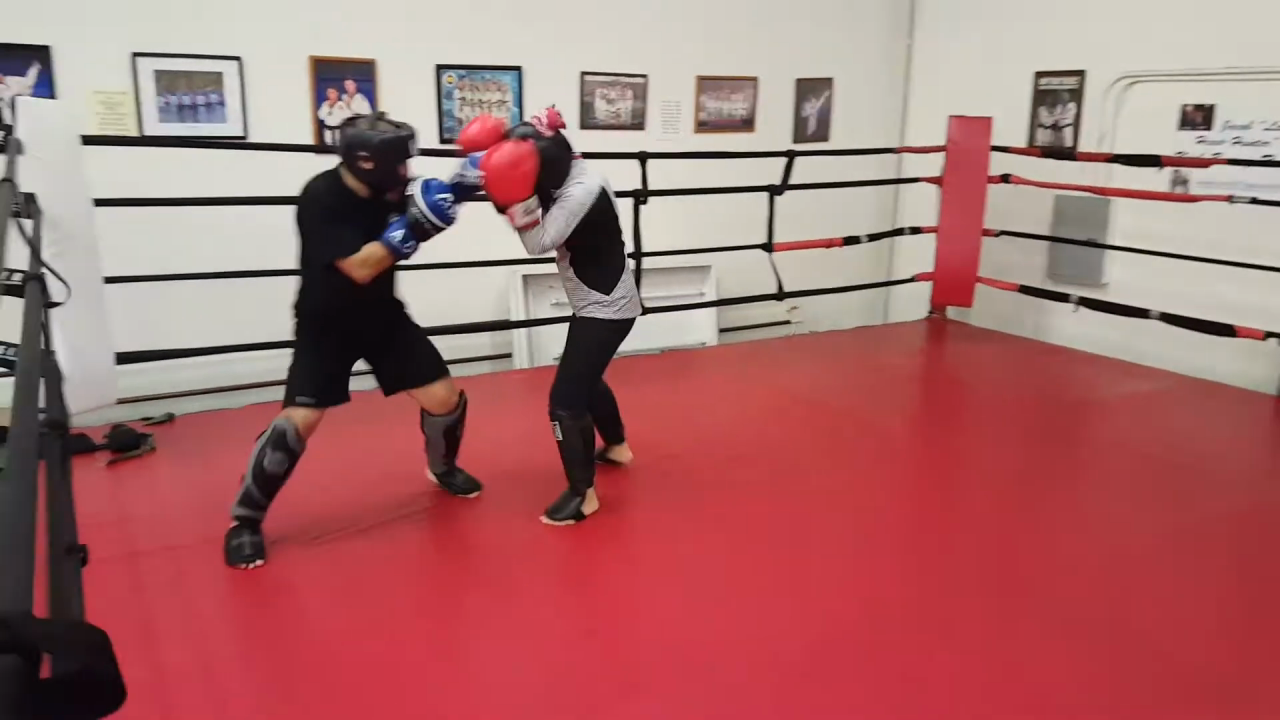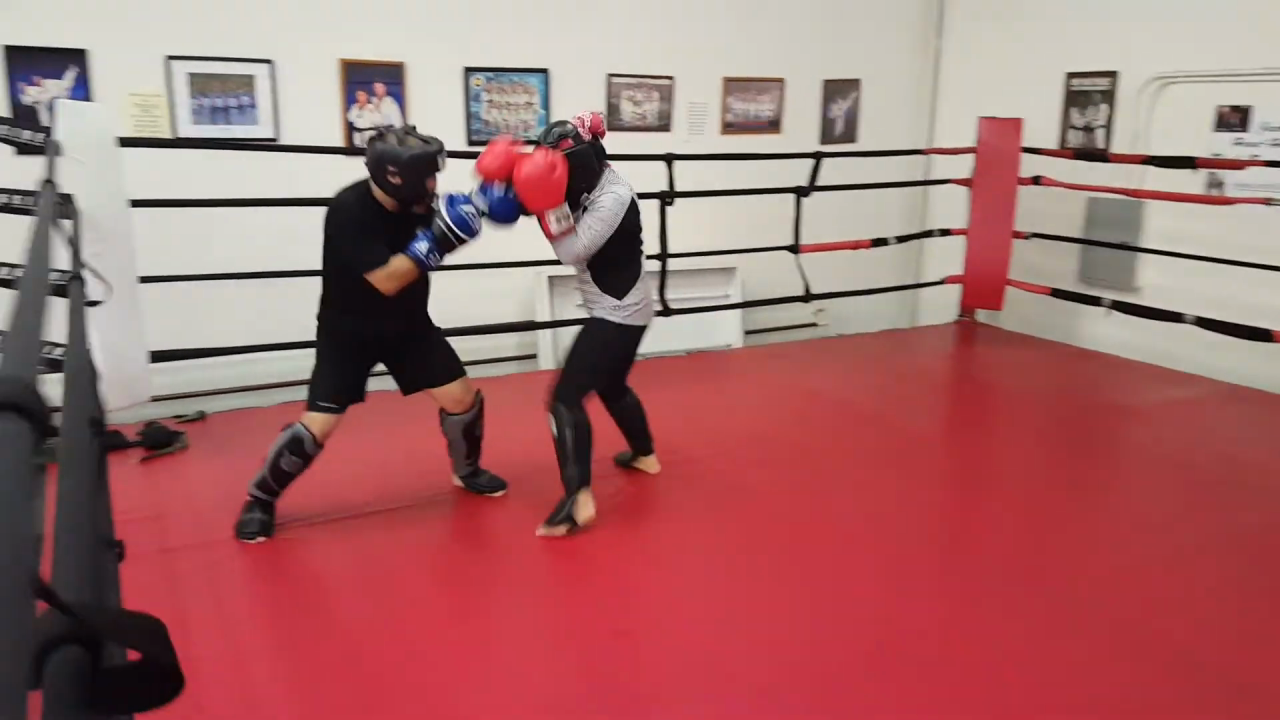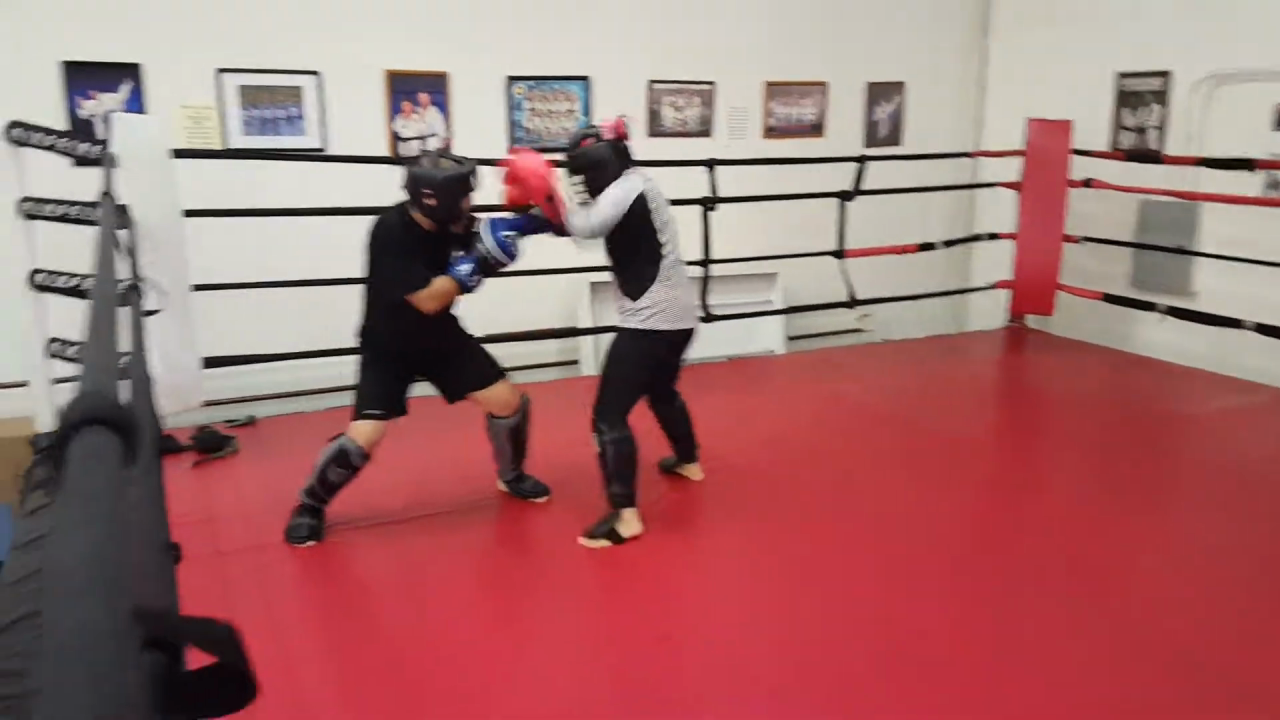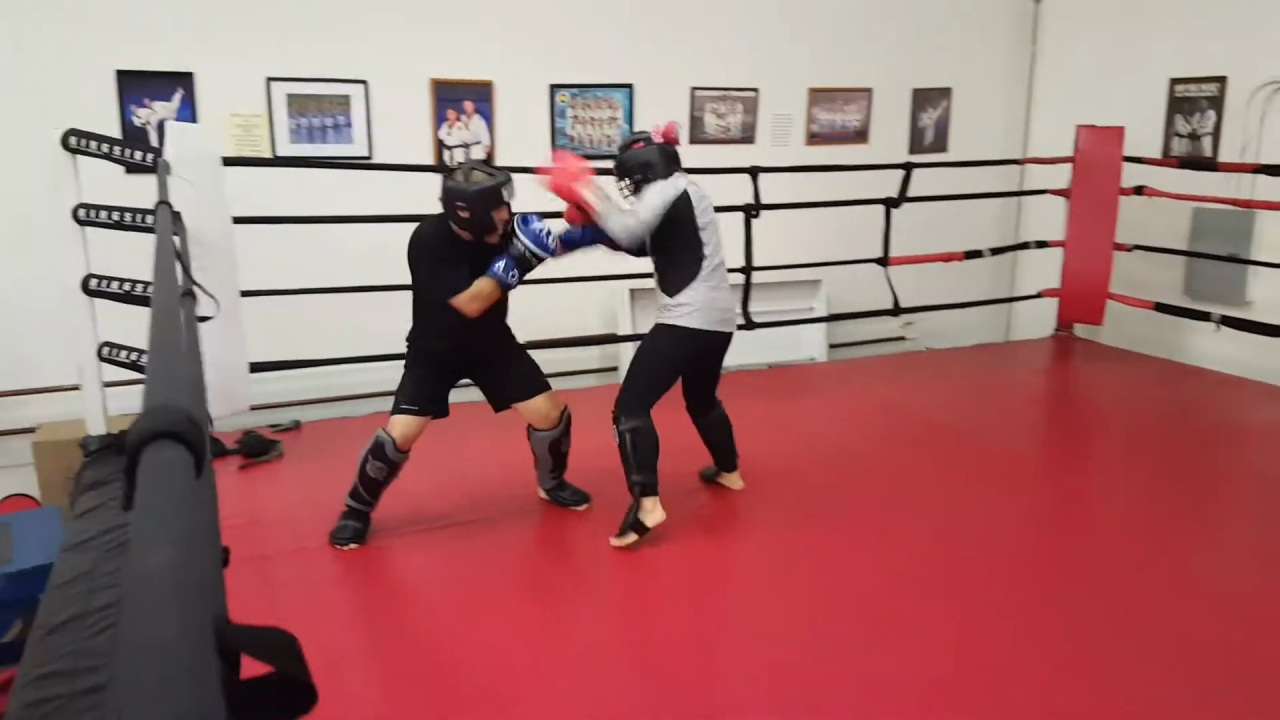
dt=0.2s
person 1, frame 1
left shoulder: (584, 188)
right shoulder: (564, 178)
left elbow: (540, 242)
left wrist: (514, 195)
right wrist: (491, 167)
left hip: (606, 310)
right hip: (596, 305)
left knee: (567, 399)
right knee: (586, 379)
left ankle: (583, 493)
right ankle: (616, 446)
person 1, frame 2
left shoulder: (613, 197)
right shoulder: (589, 184)
left elbow: (572, 251)
right elbow: (533, 195)
left wrist: (548, 203)
right wrist: (514, 180)
left hip: (618, 315)
right hip: (619, 310)
left knee: (565, 399)
right knee: (612, 385)
left ankle: (579, 499)
right ankle: (644, 454)
person 1, frame 3
left shoulder: (626, 189)
right shoulder: (639, 187)
left elbow: (583, 225)
right elbow: (594, 223)
left wrist: (544, 190)
right wrist: (538, 196)
left hip: (649, 320)
right hip: (679, 316)
left knee: (609, 414)
right knee: (661, 391)
left ankle: (624, 514)
right ankle: (688, 460)
person 1, frame 4
left shoulder: (669, 190)
right shoulder: (687, 194)
left elbow: (626, 228)
right elbow: (644, 241)
left wrist: (582, 192)
right wrist: (594, 226)
left hip: (686, 320)
right hip: (719, 319)
left knee: (630, 407)
right knee: (702, 398)
left ankle: (646, 504)
right ankle: (728, 470)
person 2, frame 1
left shoulder: (381, 188)
right shoulder: (321, 199)
left elbow: (417, 202)
right elbow: (359, 267)
left wrist: (462, 184)
right wrist: (413, 226)
left hip: (383, 317)
right hip: (326, 326)
left knee: (446, 398)
right knee: (298, 422)
left ankle: (442, 469)
right ankle: (245, 519)
person 2, frame 2
left shoulder: (411, 199)
right shoulder: (348, 211)
left elbow: (451, 210)
right elbow: (386, 280)
left wrist: (487, 202)
right wrist: (437, 240)
left hip: (406, 324)
right hip: (347, 332)
left knee: (462, 399)
right knee: (317, 427)
left ankle: (466, 470)
right ankle: (261, 500)
person 2, frame 3
left shoulder: (446, 219)
right shoulder: (391, 233)
left elbow: (484, 230)
right elbow: (428, 300)
left wrist: (530, 221)
right wrist: (477, 263)
left hip: (441, 337)
right hip: (389, 347)
left knee: (509, 401)
right knee: (363, 439)
left ankle: (511, 476)
right ankle: (311, 504)
person 2, frame 4
left shoulder: (493, 229)
right shoulder: (429, 241)
left elbow: (536, 241)
right elbow: (470, 303)
left wrist: (582, 235)
right wrist: (515, 261)
left hip: (491, 342)
right hip: (434, 350)
left knee: (549, 414)
right knee: (399, 434)
left ankle: (552, 484)
right ankle: (357, 508)
